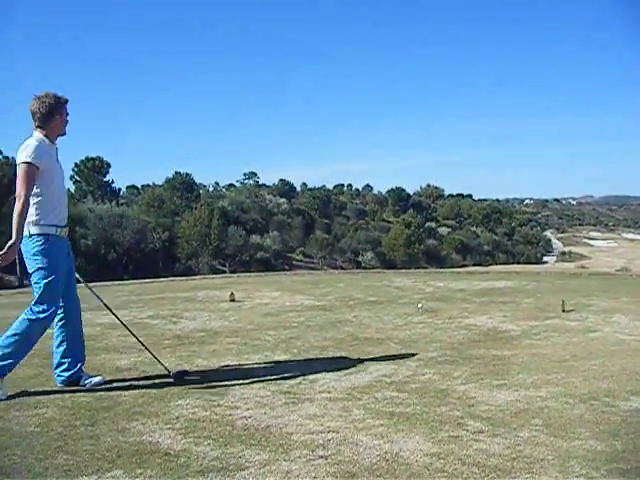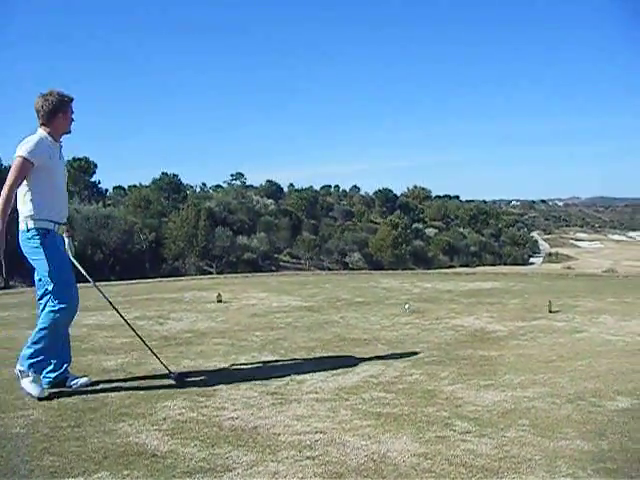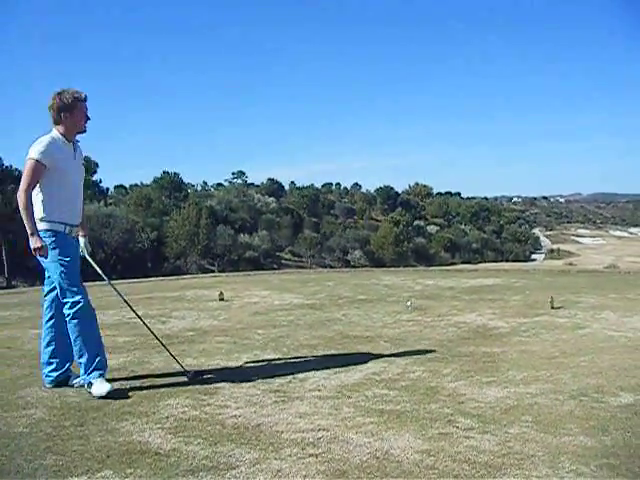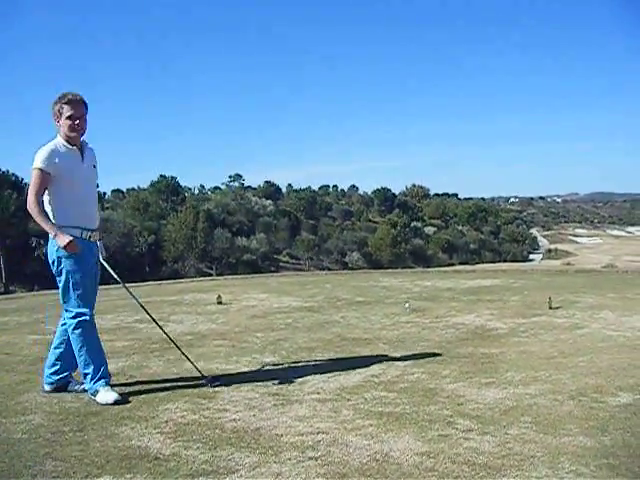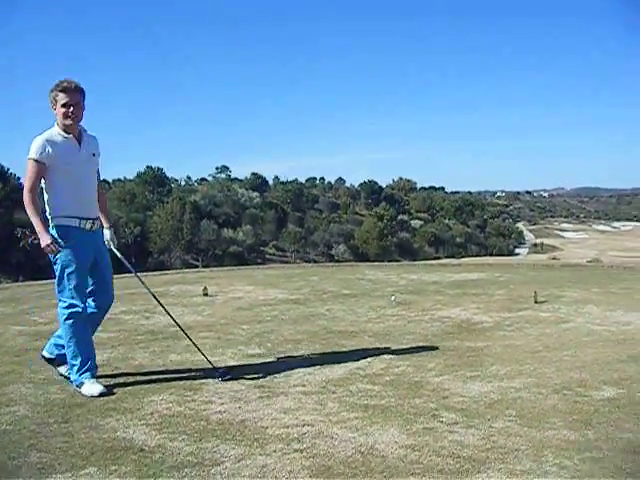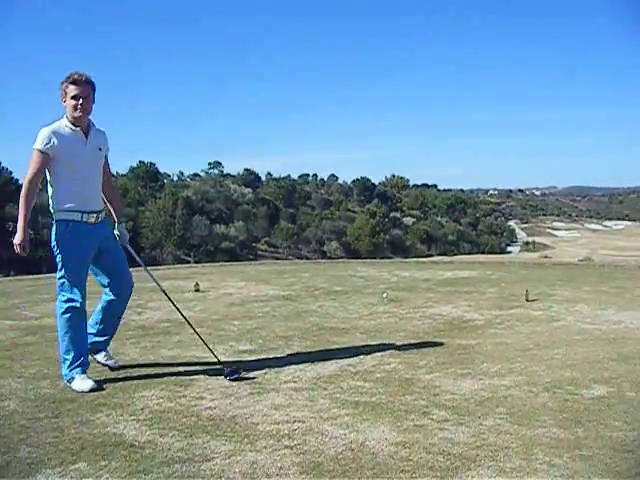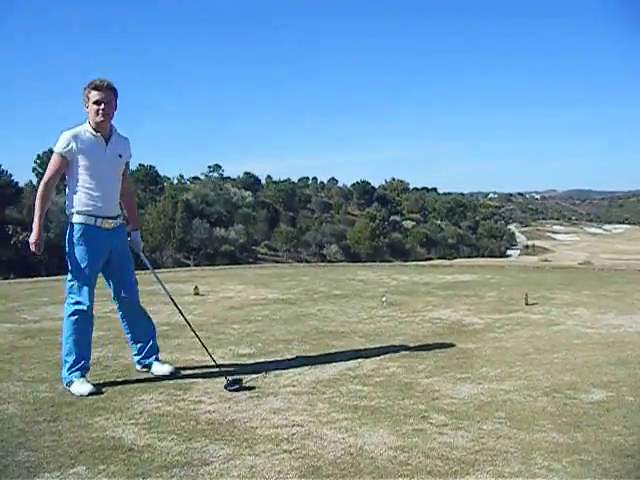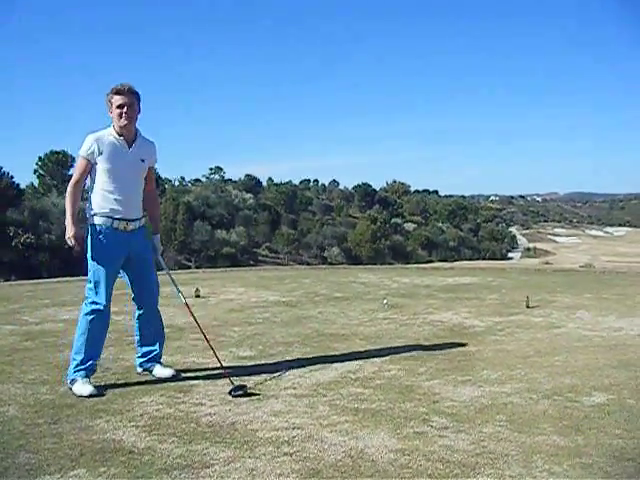
dt=0.2s
person 1, frame 1
left shoulder: (50, 149)
right shoulder: (34, 148)
left hip: (58, 239)
right hip: (42, 240)
left knee: (69, 308)
right knee: (43, 310)
left ankle: (69, 371)
person 1, frame 2
left shoulder: (55, 148)
right shoulder: (34, 146)
left wrist: (65, 234)
left hip: (53, 234)
right hip: (38, 234)
left knee: (55, 303)
right knee: (64, 301)
left ankle: (55, 372)
right ankle: (29, 364)
person 1, frame 3
left shoulder: (75, 149)
right shoulder: (45, 147)
right elbow: (24, 192)
left wrist: (82, 233)
right wrist: (33, 234)
left hip: (68, 237)
right hip: (52, 237)
left knee: (58, 307)
right knee: (77, 303)
left ankle: (55, 372)
right ankle: (93, 372)
person 1, frame 4
left shoulder: (90, 153)
right shoulder: (49, 154)
right elbow: (33, 201)
left wrist: (97, 238)
right wrist: (58, 233)
left hip: (87, 244)
right hip: (67, 245)
left knee: (76, 312)
right knee: (80, 314)
left ankle: (56, 377)
right ankle: (97, 381)
person 1, frame 5
left shoulder: (92, 142)
right shoulder: (44, 144)
right elbow: (29, 192)
left wrist: (107, 226)
right wrist: (43, 232)
left hip: (93, 232)
right hip: (66, 234)
left knee: (102, 298)
right knee: (73, 305)
left ankle: (57, 350)
right ankle: (82, 374)
person 1, frame 6
left shoulder: (100, 137)
right shoulder: (51, 135)
right elbow: (30, 183)
left wrist: (119, 222)
right wrist: (22, 228)
left hip: (101, 225)
right hip: (70, 227)
left knee: (122, 286)
right knee: (71, 299)
left ankle: (94, 342)
right ankle: (74, 369)
person 1, frame 7
left shoulder: (123, 143)
right shoulder: (71, 139)
right elbow: (47, 184)
left wrist: (135, 229)
right wrist: (37, 226)
left hip: (116, 230)
right hip: (85, 230)
left knee: (128, 298)
right knee: (80, 303)
left ankle: (146, 357)
right ankle: (73, 373)
person 1, frame 8
left shoulder: (148, 147)
right shoulder: (96, 142)
right elbow: (75, 185)
left wrist: (156, 233)
right wrist: (71, 223)
left hip: (137, 232)
right hip: (105, 231)
left knee: (148, 299)
right knee: (98, 303)
left ankle: (149, 359)
right ankle: (79, 372)
